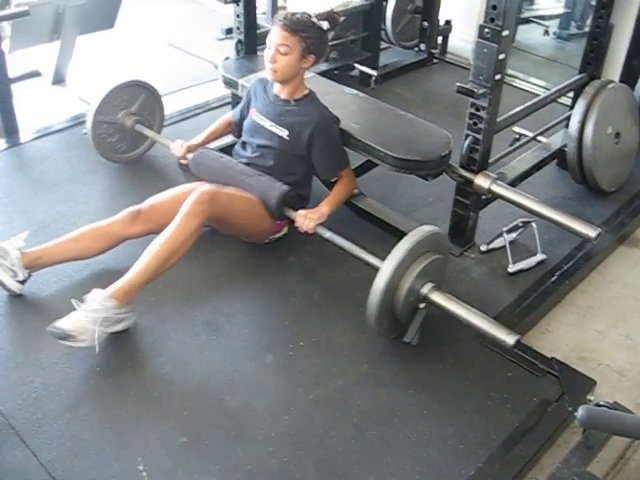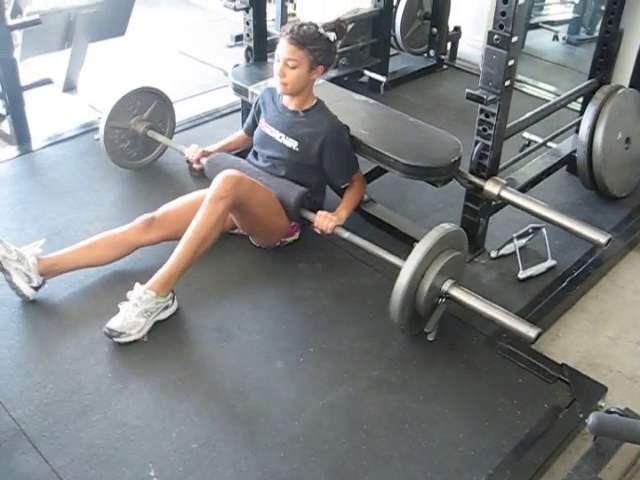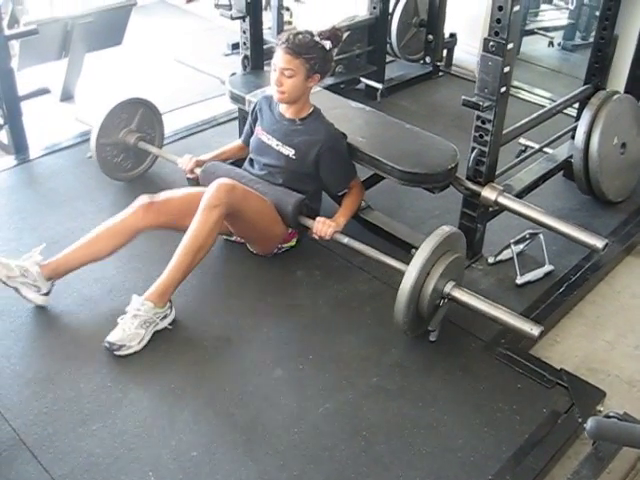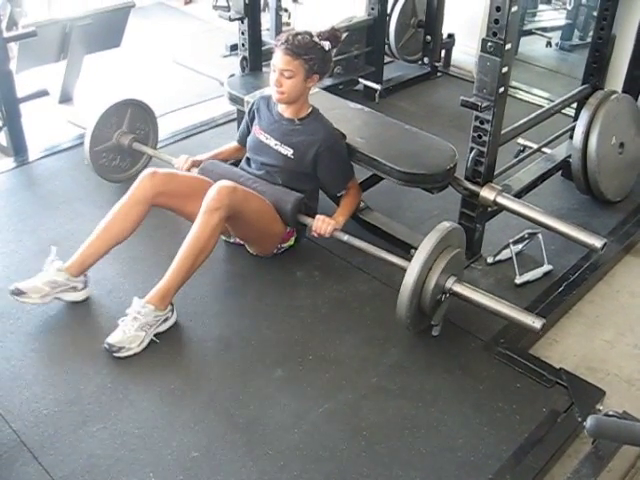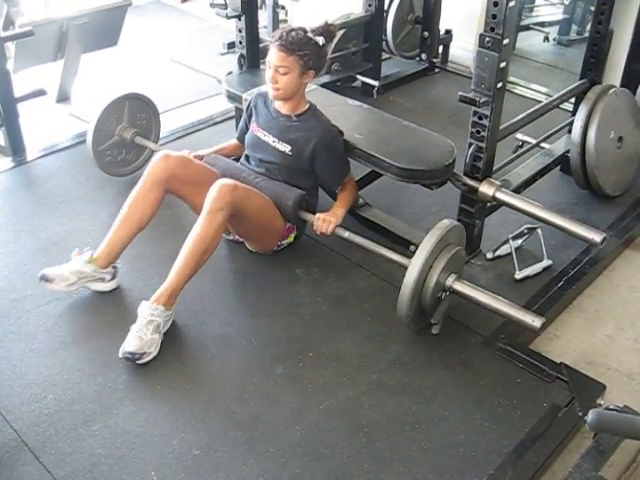
dt=0.2s
person 1, frame 1
left shoulder: (316, 120)
right shoulder: (260, 88)
left elbow: (346, 179)
left wrist: (319, 212)
right wrist: (194, 144)
left hip: (268, 212)
right hip: (227, 184)
left knee: (204, 199)
right knee: (135, 217)
left ankle: (111, 304)
person 1, frame 2
left shoulder: (327, 129)
right shoulder: (269, 97)
left elbow: (357, 183)
left wrist: (337, 215)
right wrist: (209, 150)
left hip: (281, 219)
right hip: (237, 197)
left knee: (229, 181)
right knee: (148, 225)
left ankle: (157, 295)
right ankle: (37, 267)
person 1, frame 3
left shoulder: (324, 138)
right shoulder: (264, 105)
left elbow: (355, 189)
left wrist: (336, 221)
right wrist: (203, 159)
left hip: (277, 226)
right hip: (234, 206)
left knee: (222, 189)
right knee: (147, 207)
left ankle: (154, 305)
right ankle: (41, 274)
person 1, frame 4
left shoulder: (322, 137)
right shoulder: (262, 105)
left elbow: (352, 190)
left wrist: (335, 220)
right wrist: (200, 159)
left hip: (276, 227)
right hip: (234, 207)
left knee: (223, 193)
right knee: (152, 180)
left ankle: (156, 307)
right ankle: (68, 275)
person 1, frame 5
left shoulder: (320, 134)
right shoulder: (259, 102)
left elbow: (348, 185)
left wrist: (336, 213)
right wrist: (204, 155)
left hip: (275, 225)
right hip: (235, 205)
left knee: (224, 190)
right knee: (166, 162)
left ankle: (160, 308)
right ankle: (99, 266)
